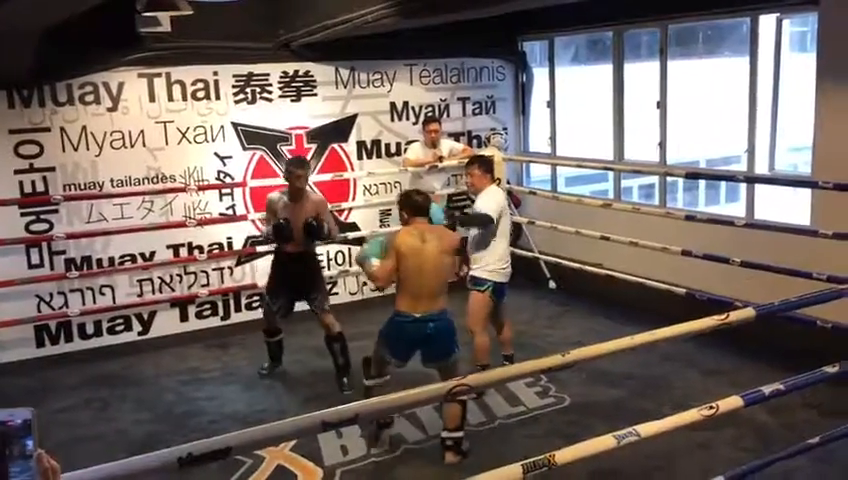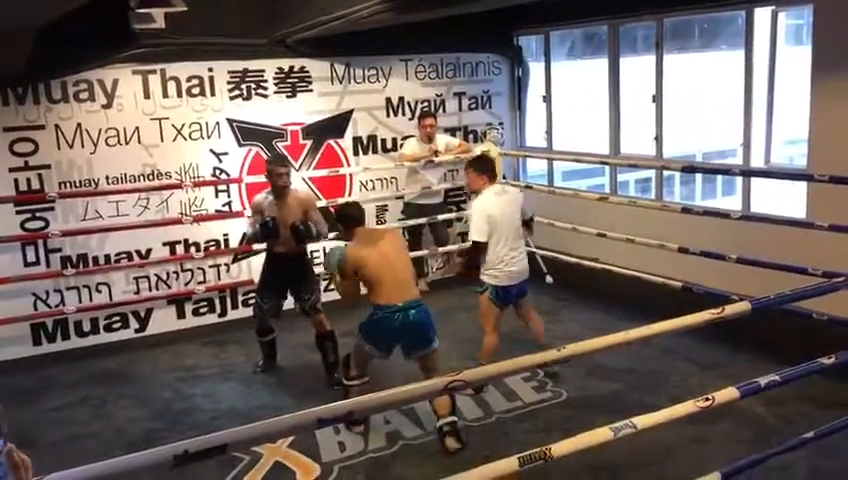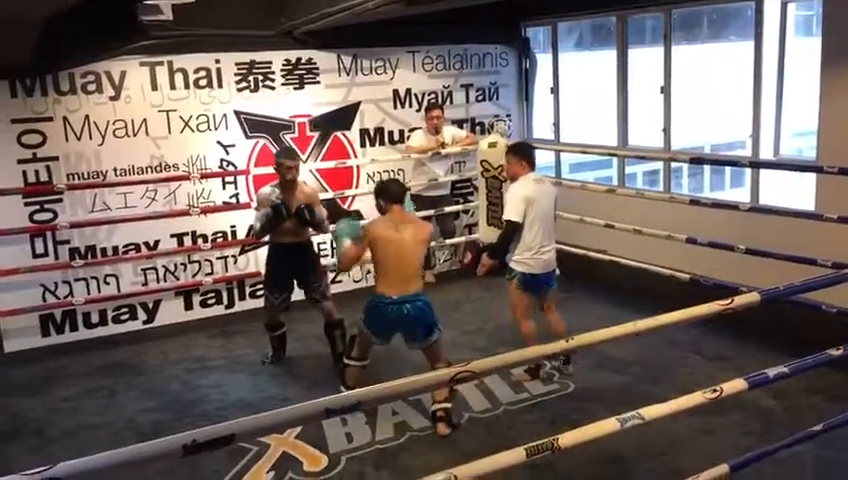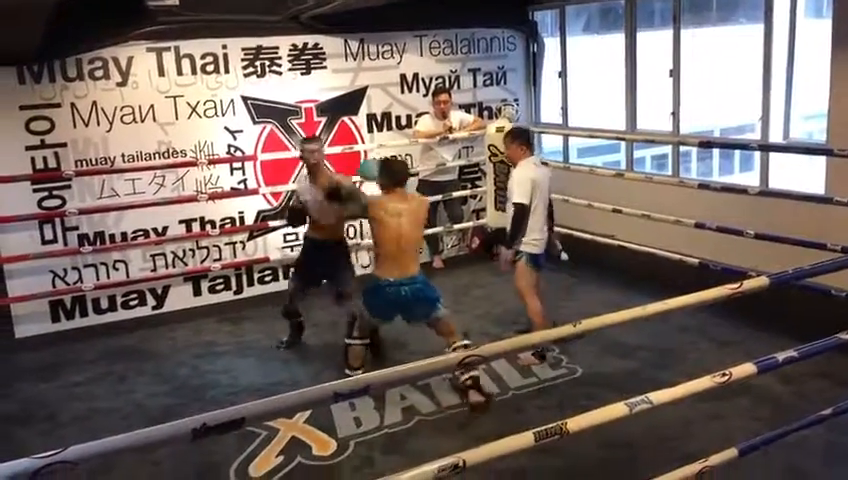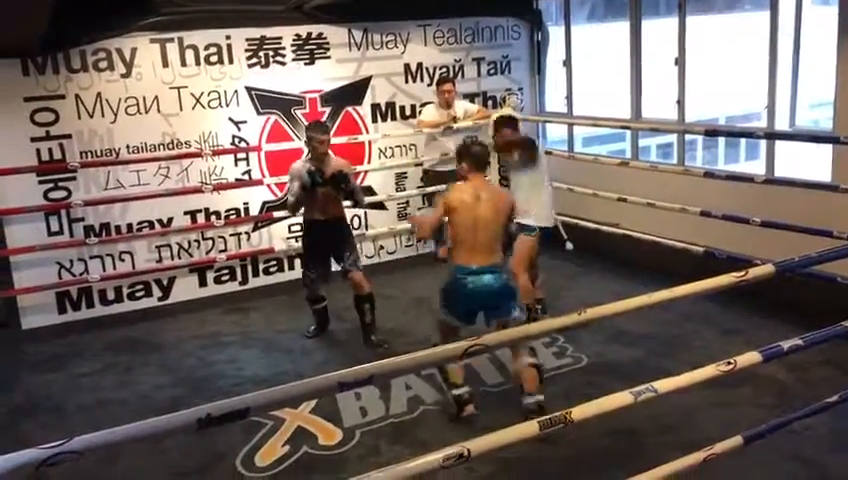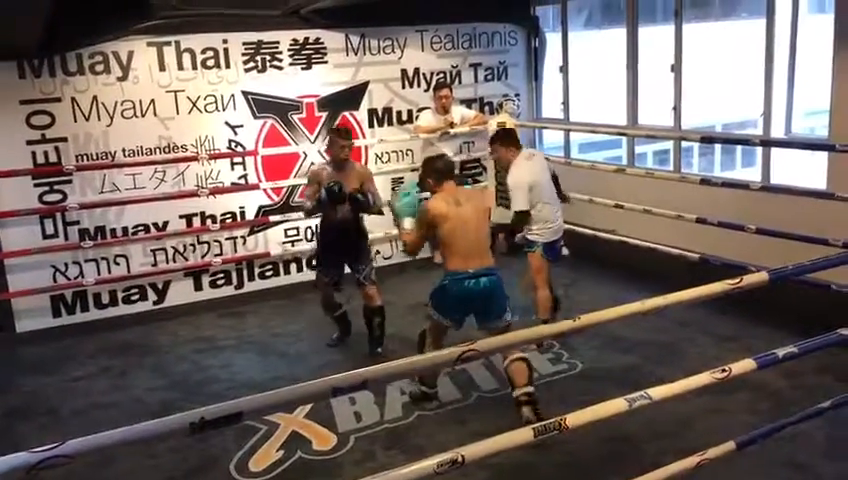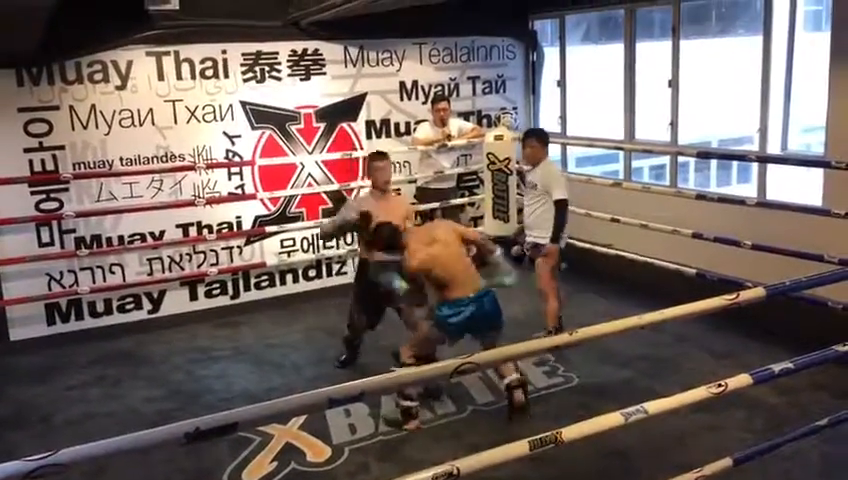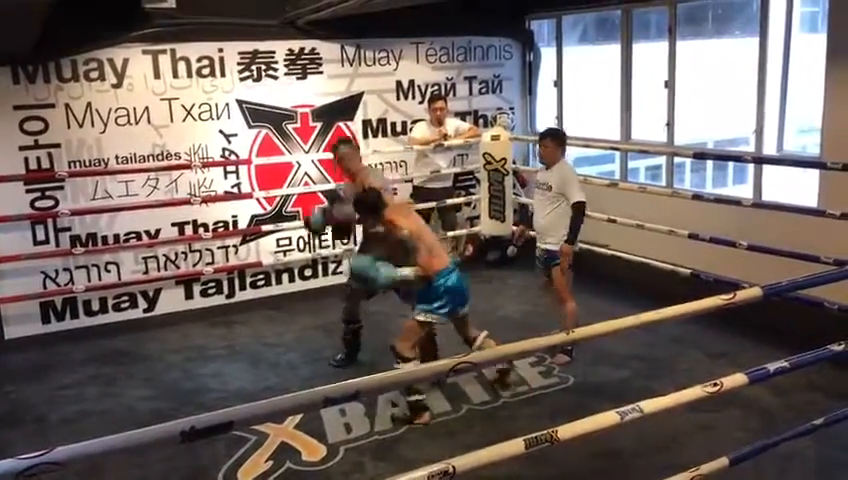
dt=0.5s
person 1, frame 1
left shoulder: (398, 239)
right shoulder: (452, 238)
left elbow: (381, 282)
left wrist: (369, 261)
left hip: (404, 323)
right hip: (439, 322)
left knee: (376, 365)
right knee: (452, 383)
left ankle: (380, 419)
right ankle: (452, 446)
person 1, frame 2
left shoulder: (348, 254)
right shoulder: (394, 234)
left elbow: (350, 298)
left wrist: (336, 275)
left hip: (385, 316)
right hip: (417, 312)
left knee: (355, 365)
right knee: (434, 375)
left ankle: (355, 418)
right ankle: (450, 433)
person 1, frame 3
left shoulder: (372, 228)
right shoulder: (425, 227)
left elbow: (344, 265)
left wrist: (344, 240)
left hip: (383, 306)
right hip: (416, 305)
left knee: (358, 349)
right knee: (439, 362)
right ankle: (442, 418)
person 1, frame 4
left shoulder: (373, 204)
right shoulder: (422, 204)
left elbow: (351, 198)
left hip: (383, 287)
right hip: (415, 285)
left knee: (360, 330)
right knee: (452, 334)
right ankle: (472, 388)
person 1, frame 5
left shoulder: (451, 195)
right shoulder: (506, 198)
left elbow: (424, 231)
left wrist: (417, 219)
left hip: (463, 280)
right hip: (495, 279)
left knee: (447, 343)
right knee: (520, 347)
left ankle: (463, 400)
right ankle: (536, 407)
person 1, frame 6
left shoulder: (431, 206)
right shoulder: (484, 198)
left elbow: (410, 247)
left wrist: (404, 215)
left hip: (456, 284)
right hip: (489, 281)
left knee: (432, 340)
left ankle: (427, 392)
right ankle: (527, 404)
person 1, frame 7
left shoulder: (412, 262)
right shoulder: (442, 226)
right elbow: (481, 242)
left wrist: (395, 285)
right wrist: (499, 266)
left hip: (456, 310)
right hip: (486, 299)
left knee: (408, 355)
right knee: (494, 350)
left ankle: (408, 416)
right ankle: (516, 391)
person 1, frame 8
left shoulder: (404, 230)
right shoulder: (388, 203)
left elbow: (426, 270)
right elbow: (363, 179)
left wrist: (393, 275)
left hip: (442, 284)
right hip: (450, 278)
left knee: (403, 345)
right knee: (465, 328)
left ankle: (419, 411)
right ankle: (502, 366)
person 2, frame 1
left shoulder: (318, 201)
right shoulder: (274, 200)
left elbow: (334, 231)
right elbow: (265, 230)
left wrist: (323, 232)
right wrist: (273, 232)
left hip: (308, 262)
right hip: (282, 263)
left knee: (327, 319)
right knee: (270, 318)
left ankle: (343, 373)
right ankle: (275, 360)
person 2, frame 2
left shoulder: (304, 199)
right shoulder: (259, 202)
left elbow: (324, 230)
right elbow: (249, 237)
left wrist: (311, 232)
right wrist: (260, 233)
left hip: (299, 262)
right hip: (274, 263)
left knee: (318, 318)
right knee: (261, 317)
left ankle: (333, 370)
right ankle: (269, 358)
person 2, frame 3
left shoulder: (309, 193)
right shoulder: (265, 195)
left elbow: (325, 228)
right elbow: (257, 233)
left wrist: (313, 220)
right wrist: (271, 220)
left hip: (304, 252)
right hip: (278, 254)
left knee: (327, 307)
right knee: (272, 310)
left ankle: (341, 357)
right ankle: (278, 349)
person 2, frame 4
left shoulder: (338, 182)
right shoulder: (302, 188)
right elbow: (296, 217)
right wrist: (294, 215)
left hip: (335, 249)
right hip: (312, 249)
left knee: (349, 306)
right knee: (290, 299)
left ankle: (371, 344)
right ankle: (295, 333)
person 2, frame 5
left shoulder: (342, 166)
right shoulder: (298, 170)
left elbow: (361, 201)
right elbow: (291, 208)
left wrist: (348, 187)
right wrist: (306, 188)
left hip: (338, 227)
right hip: (313, 230)
left knee: (357, 279)
right knee: (312, 284)
left ankle: (370, 333)
right ankle: (321, 321)
person 2, frame 6
left shoulder: (362, 172)
right shoulder: (317, 174)
left elbow: (378, 204)
right elbow: (307, 209)
left wrist: (366, 203)
right wrist: (323, 199)
left hip: (355, 234)
right hip: (329, 235)
left knee: (370, 291)
right knee: (326, 290)
left ankle: (377, 343)
right ankle: (343, 328)
person 2, frame 7
left shoulder: (403, 205)
right shoulder: (359, 203)
right elbow: (325, 232)
right wrist: (348, 221)
right hip: (369, 272)
left knee: (416, 323)
right knee: (356, 329)
right ankle: (351, 351)
person 2, frame 8
left shoulder: (373, 177)
right shoulder: (348, 190)
right elbow: (344, 232)
right wrist: (336, 217)
left hip: (392, 243)
right hip: (370, 245)
right knee: (351, 300)
left ankle: (431, 360)
right ankle: (350, 351)
person 3, frame 1
left shoulder: (492, 197)
right shoulder: (488, 197)
left elbow: (485, 220)
left wrist: (455, 218)
right wrist: (471, 266)
left hip: (489, 273)
right hip: (493, 270)
left knee: (476, 326)
right knee: (498, 319)
right ankle: (509, 364)
person 3, frame 2
left shoulder: (481, 206)
right shoulder: (514, 194)
left elbow: (478, 247)
right elbow: (528, 223)
left wrist: (467, 267)
left hip: (496, 276)
right hip: (520, 268)
left knee: (490, 329)
right knee: (530, 317)
person 3, frame 3
left shoulder: (518, 190)
right shoulder: (548, 186)
left elbow: (511, 228)
left wrist: (492, 255)
left hip: (525, 263)
right hip: (547, 259)
left knee: (523, 316)
right knee: (550, 310)
left ankle: (535, 365)
right ankle: (565, 359)
person 3, frame 4
left shoulder: (521, 173)
right shoulder: (540, 169)
left elbow: (521, 213)
left wrist: (508, 246)
right wrist: (549, 231)
left hip: (526, 243)
right hip: (537, 239)
left knee: (528, 294)
right knee: (531, 289)
left ankle: (542, 347)
right ankle: (539, 329)
person 3, frame 5
left shoulder: (528, 149)
right shoulder: (521, 153)
left elbow: (528, 143)
left wrist: (506, 141)
left hip: (534, 220)
right hip: (528, 217)
left knee: (517, 268)
right knee: (529, 266)
left ankle: (529, 318)
right ankle: (538, 310)
person 3, frame 6
left shoulder: (517, 177)
right shoulder: (535, 155)
left elbow: (521, 216)
right elbow: (552, 176)
right wrist: (559, 194)
left hip: (540, 232)
right hip: (552, 224)
left knee: (539, 282)
right knee: (542, 276)
right ankle: (552, 305)
person 3, frame 7
left shoulder: (552, 171)
right shoulder: (532, 172)
left elbow: (561, 207)
left wrist: (555, 243)
right wrist: (525, 230)
left hip: (548, 241)
right hip: (533, 238)
left knee: (547, 290)
right knee: (549, 286)
right ankle: (555, 328)
person 3, frame 8
left shoulder: (566, 173)
right shoulder: (543, 172)
left elbow: (579, 209)
left wrist: (570, 242)
right wrist: (525, 225)
left hip: (560, 245)
right hip: (544, 243)
left knee: (564, 294)
right knee: (556, 289)
left ankle: (568, 345)
right ankle: (570, 328)
person 4, frame 1
left shoulder: (447, 144)
right shoulder: (415, 147)
left elbow: (469, 152)
right elbow: (406, 164)
left wrist: (450, 160)
right wrist: (431, 160)
left hip: (441, 198)
person 4, frame 2
left shoulder: (443, 140)
right shoulder: (411, 143)
left elbow: (466, 147)
right elbow: (402, 159)
left wrist: (447, 155)
right wrist: (427, 154)
left hip: (437, 201)
right hip: (414, 202)
left knee: (443, 240)
right knee: (415, 243)
right ankle: (421, 277)
person 4, frame 3
left shoulder: (450, 131)
right shoulder: (418, 135)
left elbow: (472, 139)
right elbow: (409, 151)
left wrist: (454, 146)
right wrist: (434, 146)
left hip: (443, 193)
right hip: (420, 194)
left knee: (449, 231)
right ankle: (428, 270)
person 4, frame 4
left shoulder: (458, 116)
right shoulder: (425, 119)
left elbow: (480, 123)
right elbow: (417, 136)
left wrist: (461, 132)
right wrist: (442, 131)
left hip: (450, 178)
right hip: (428, 179)
left knee: (457, 217)
right knee: (430, 220)
right ankle: (436, 255)
person 4, frame 5
left shoulder: (462, 106)
right shoulder: (429, 110)
left elbow: (485, 113)
right elbow: (421, 125)
left wrist: (465, 121)
right wrist: (446, 120)
left hip: (456, 167)
right hip: (433, 168)
right knee: (435, 208)
right ankle: (441, 246)
person 4, frame 6
left shoulder: (459, 111)
right shoulder: (426, 115)
left elbow: (482, 119)
right elbow: (417, 131)
left wrist: (461, 127)
right wrist: (442, 126)
right ankle: (436, 250)
person 4, frame 7
left shoulder: (456, 124)
right shoulder: (424, 127)
left elbow: (479, 131)
right elbow: (415, 142)
left wrist: (458, 139)
right wrist: (440, 138)
left hip: (449, 185)
right hip: (427, 186)
person 4, frame 8
left shoulder: (453, 124)
right shoulder: (421, 126)
left elbow: (476, 131)
right elbow: (412, 142)
left wrist: (455, 139)
right wrist: (436, 138)
left hip: (445, 185)
right hip: (422, 186)
left knee: (451, 225)
left ankle: (456, 253)
